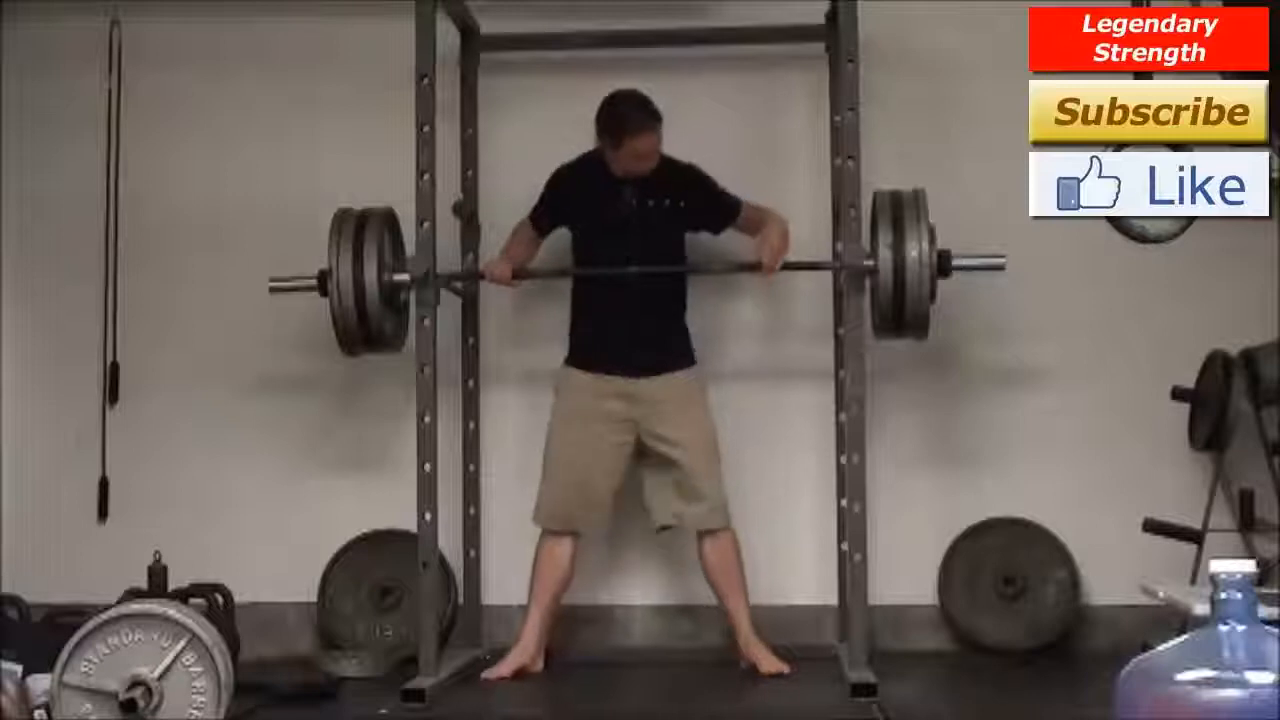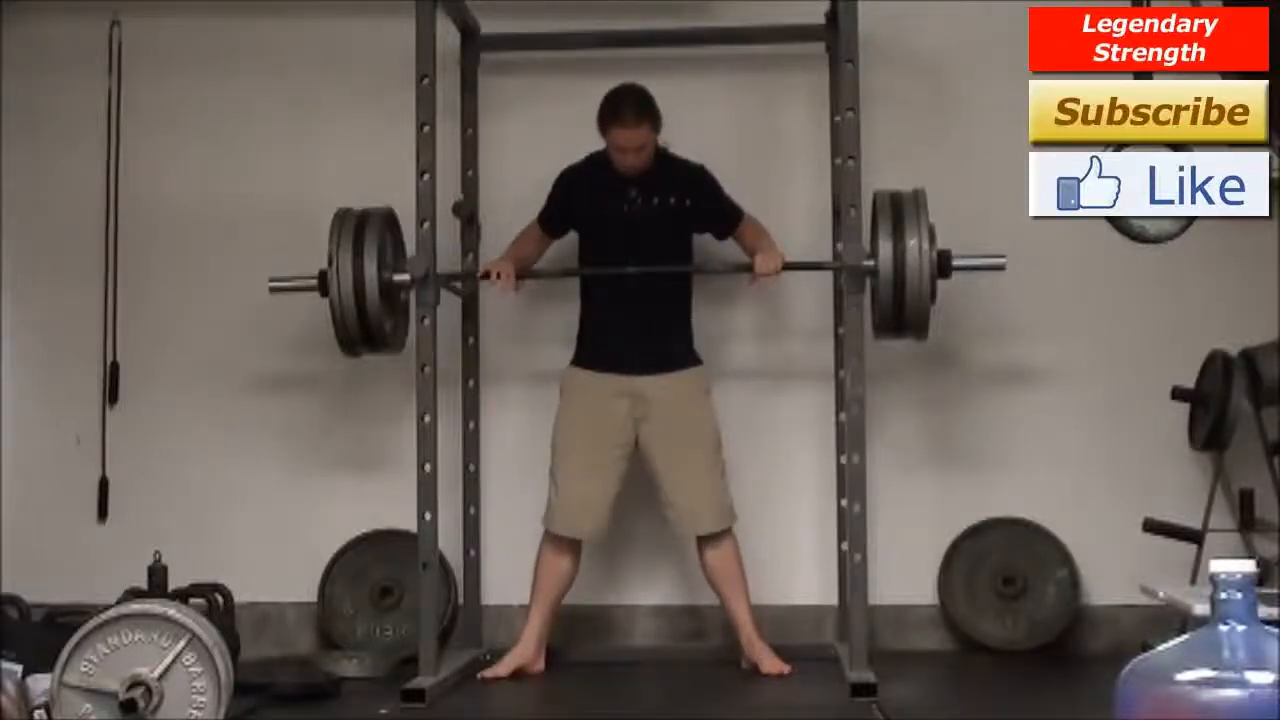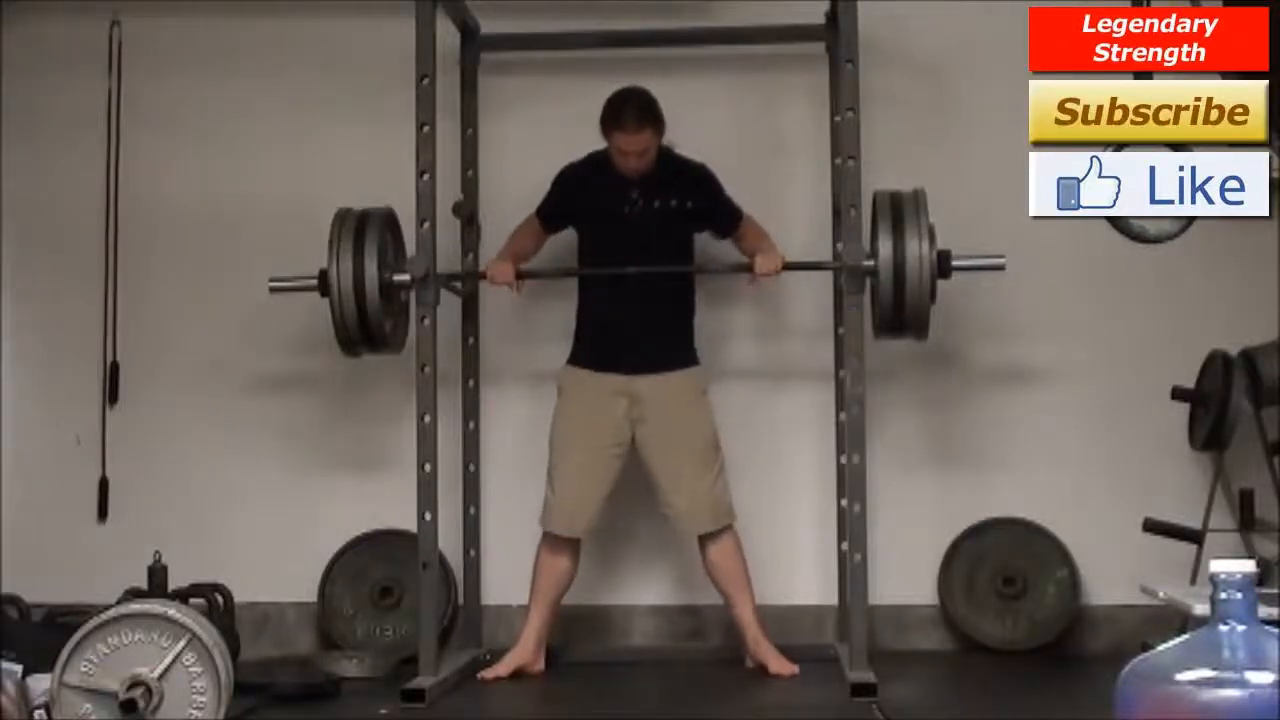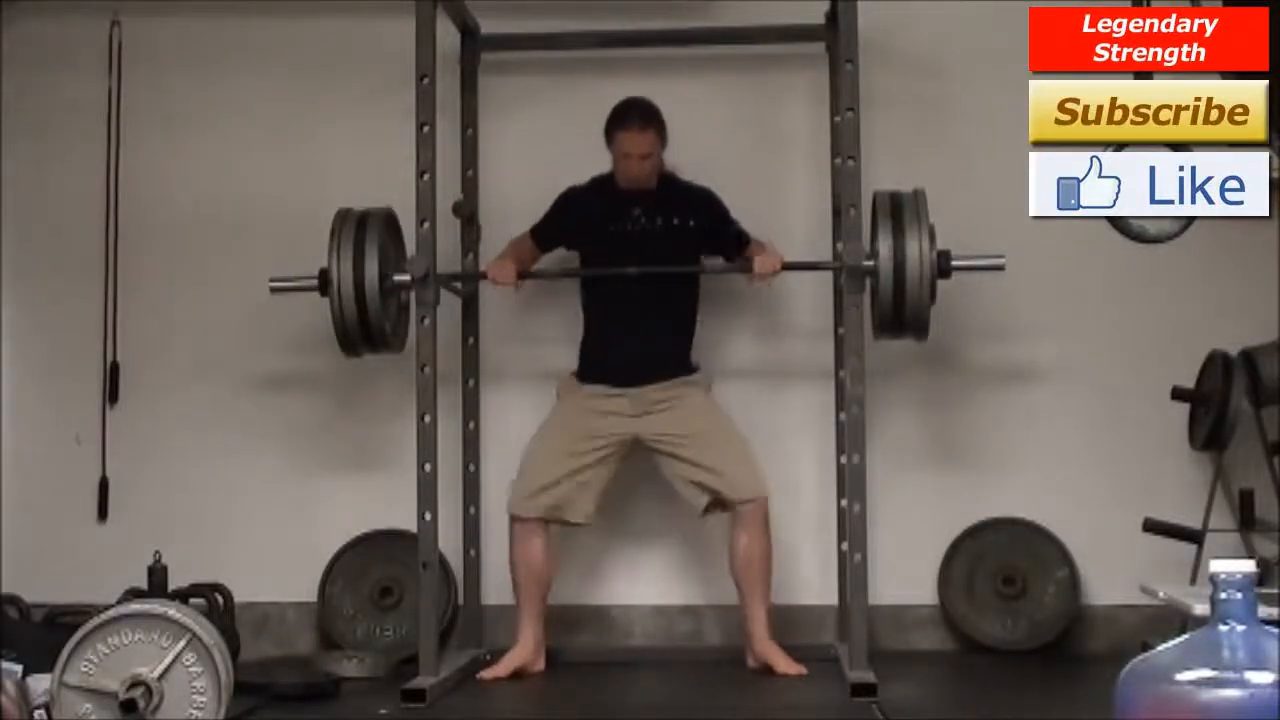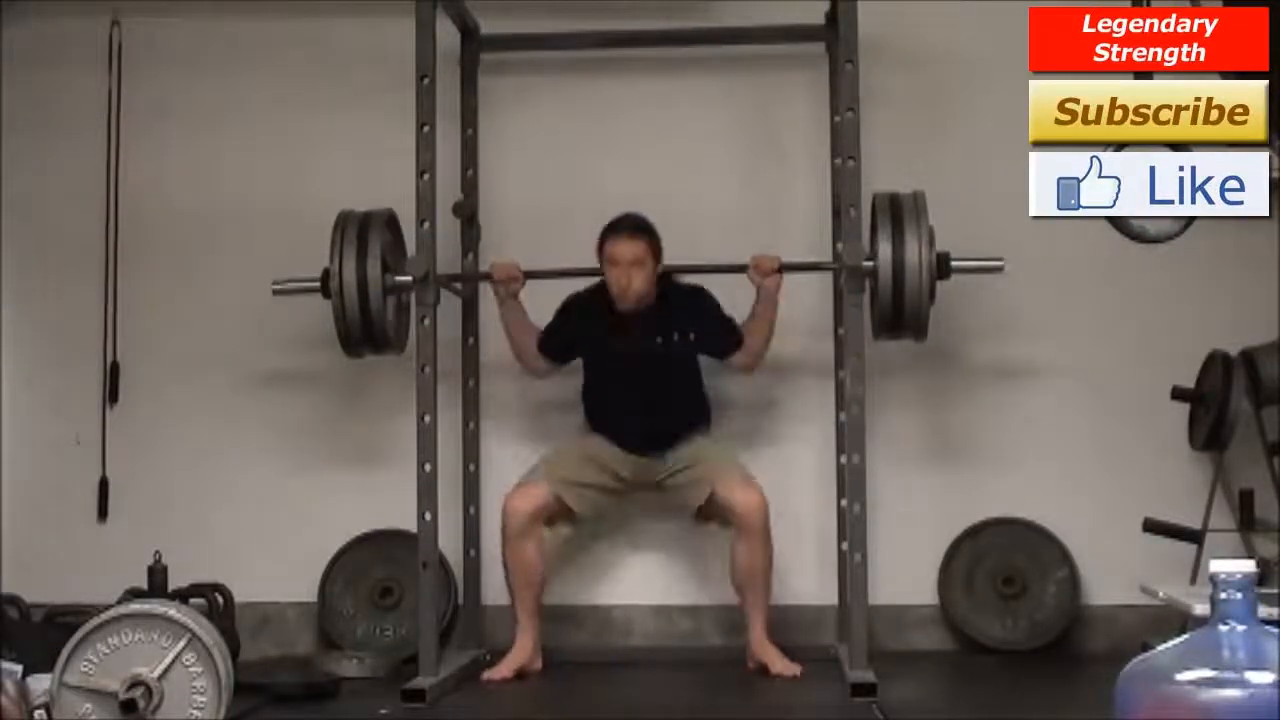
dt=1s
person 1, frame 1
left shoulder: (683, 181)
right shoulder: (573, 182)
left elbow: (743, 215)
right elbow: (534, 227)
left wrist: (773, 226)
right wrist: (505, 260)
left hip: (671, 373)
right hip: (590, 375)
left knee: (708, 512)
right knee: (562, 517)
left ankle: (748, 640)
right ankle: (530, 646)
person 1, frame 2
left shoulder: (689, 180)
right shoulder: (578, 182)
left elbow: (739, 223)
right elbow: (543, 231)
left wrist: (766, 250)
right wrist: (509, 261)
left hip: (675, 373)
right hip: (595, 374)
left knee: (709, 515)
right knee: (567, 518)
left ankle: (751, 643)
right ankle: (530, 647)
person 1, frame 3
left shoulder: (691, 180)
right shoulder: (578, 180)
left elbow: (738, 225)
right elbow: (540, 224)
left wrist: (765, 251)
right wrist: (507, 257)
left hip: (673, 373)
right hip: (592, 373)
left knee: (709, 513)
right knee: (564, 517)
left ankle: (756, 642)
right ankle: (530, 646)
person 1, frame 4
left shoulder: (695, 203)
right shoulder: (581, 203)
left elbow: (745, 250)
right elbow: (532, 244)
left wrist: (764, 259)
right wrist: (507, 262)
left hip: (676, 389)
right hip: (593, 391)
left knee: (749, 497)
right knee: (529, 506)
left ankle: (759, 640)
right ankle: (529, 644)
person 1, frame 5
left shoulder: (691, 304)
right shoulder: (581, 310)
left elbow: (746, 356)
right elbow: (539, 362)
left wrist: (767, 294)
right wrist: (508, 301)
left hip: (683, 445)
right hip: (605, 445)
left knee: (749, 506)
right knee: (520, 509)
left ankle: (759, 642)
right ankle: (526, 646)
